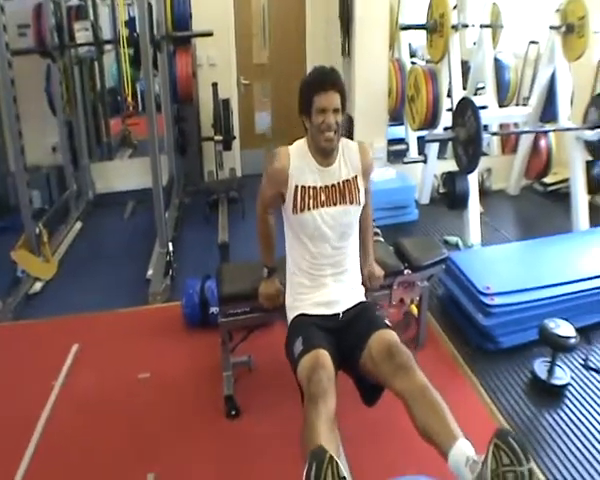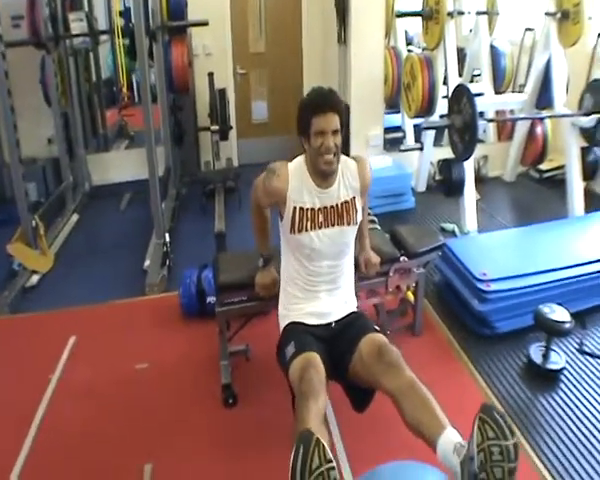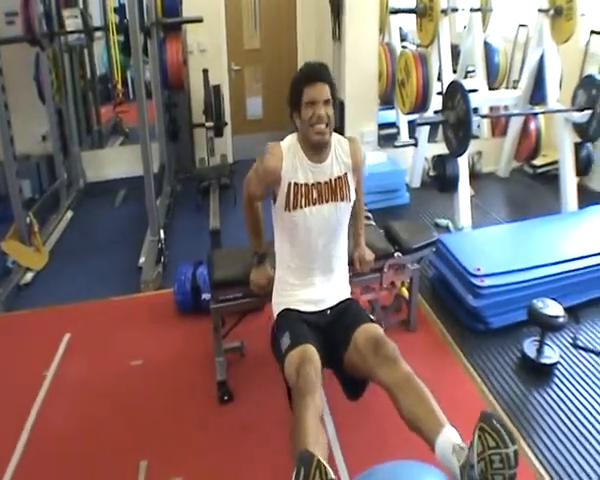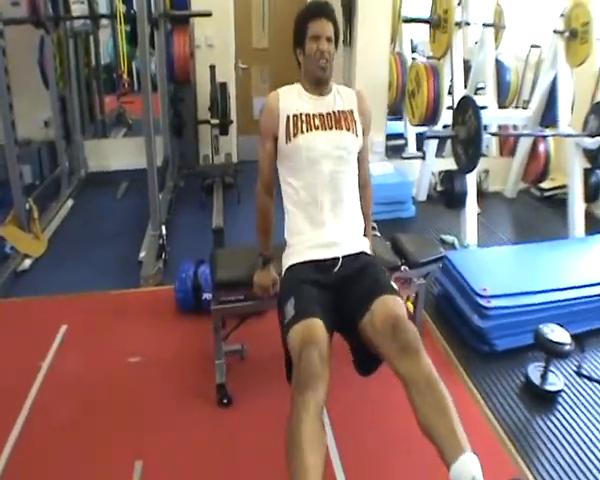
dt=0.5s
person 1, frame 1
left shoulder: (360, 157)
right shoulder: (283, 164)
right elbow: (263, 212)
right wrist: (269, 274)
left hip: (353, 301)
right hip: (307, 309)
left knee: (399, 360)
right knee: (319, 382)
person 1, frame 2
left shoulder: (359, 171)
right shoulder: (281, 181)
right elbow: (256, 200)
right wrist: (265, 263)
left hip: (345, 311)
right hip: (301, 319)
left knee: (388, 360)
right knee: (309, 379)
person 1, frame 3
left shoulder: (352, 153)
right shoulder: (275, 161)
right elbow: (250, 198)
right wrist: (260, 260)
left hip: (339, 298)
right hip: (294, 306)
left knee: (384, 352)
right knee: (307, 376)
person 1, frame 4
left shoulder: (356, 102)
right shoulder: (278, 105)
right elbow: (265, 188)
right wrist: (264, 260)
left hip: (355, 254)
right hip: (304, 260)
left knee: (404, 338)
right knee: (311, 366)
